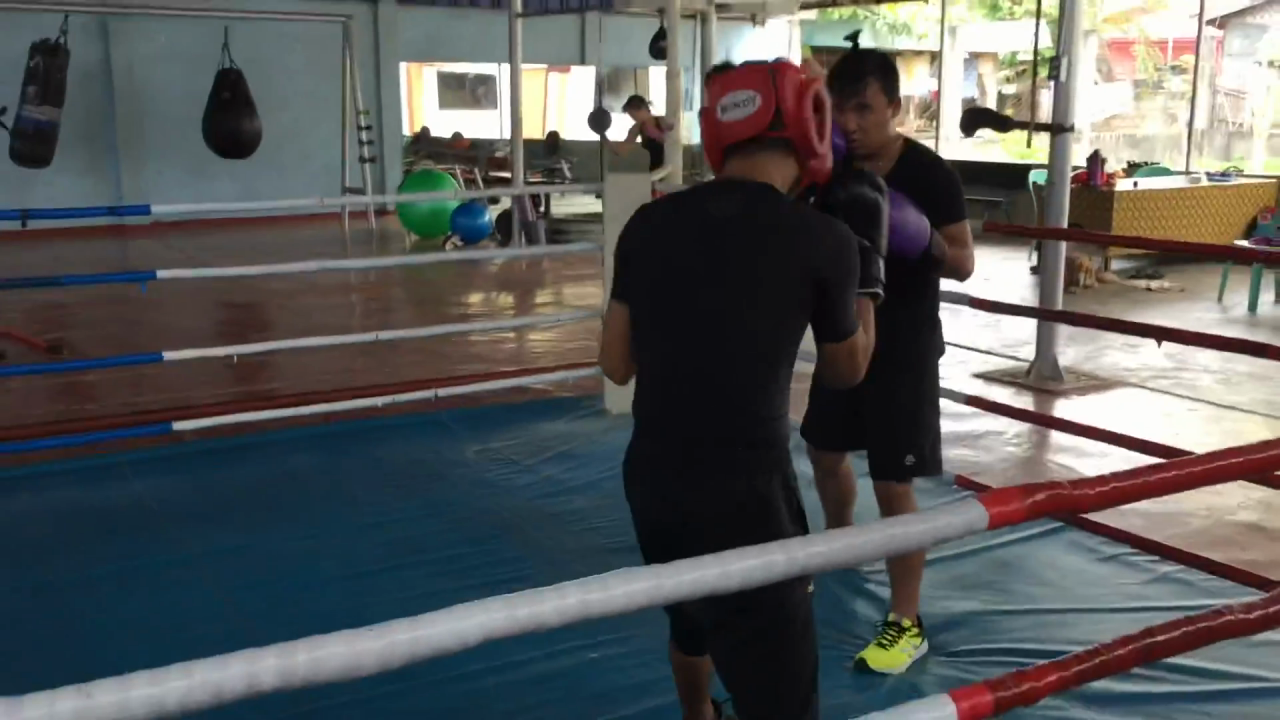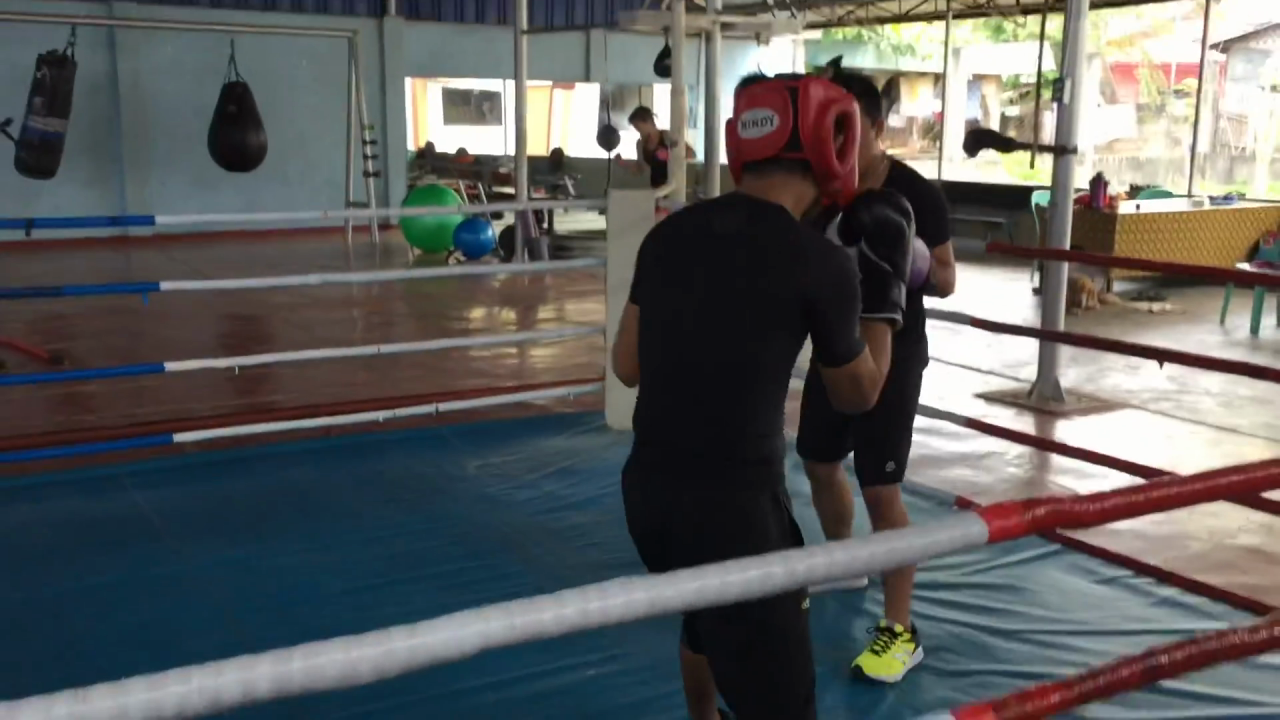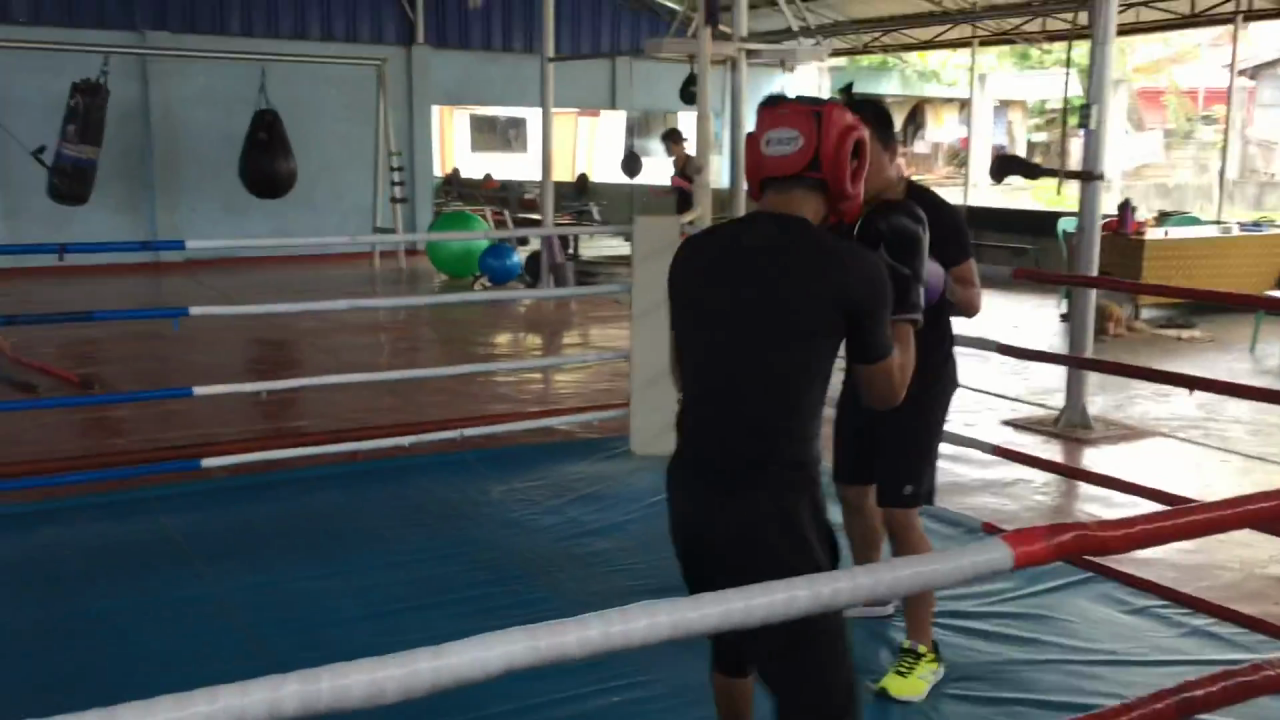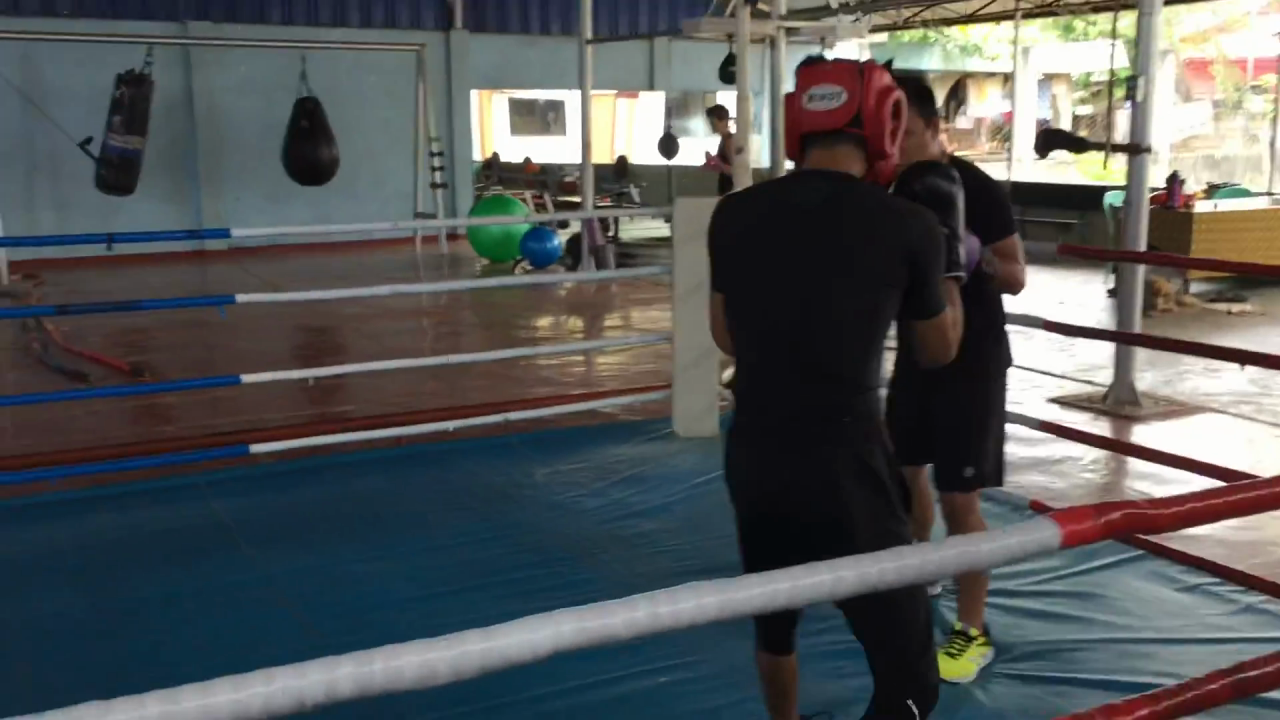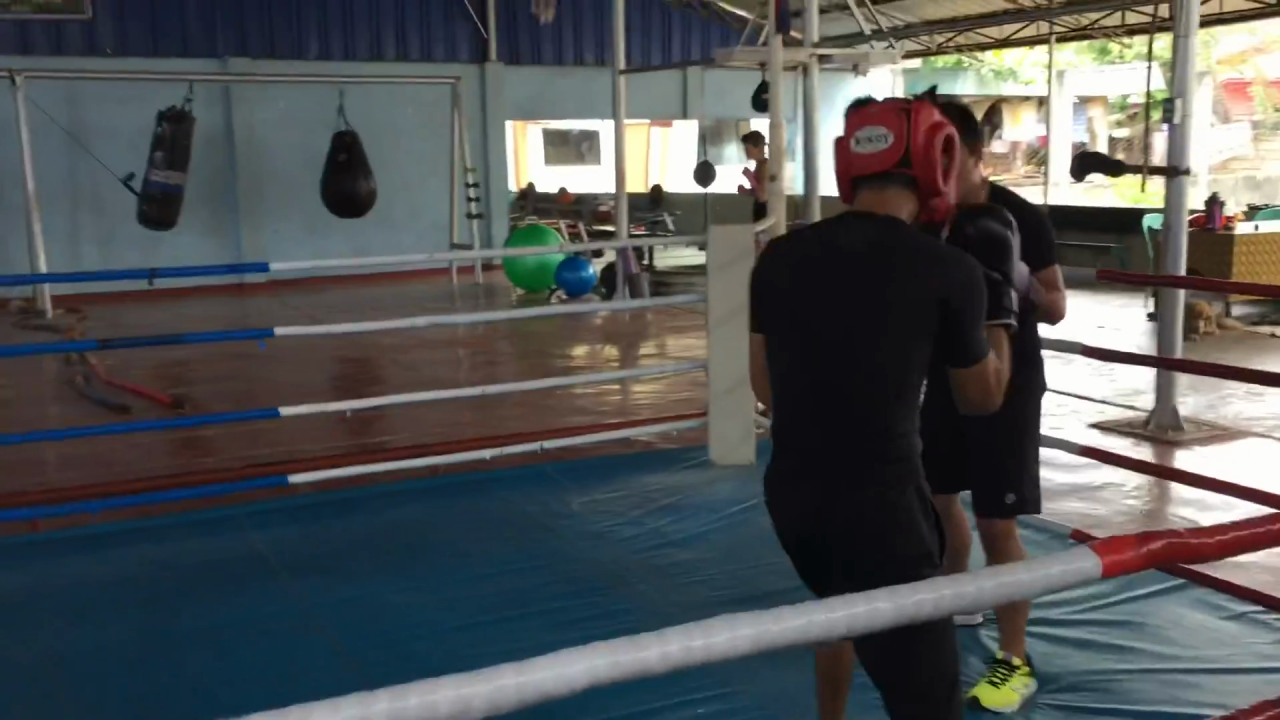
dt=0.2s
person 1, frame 1
left shoulder: (649, 224)
right shoulder: (819, 239)
left elbow: (615, 364)
right elbow: (848, 369)
right wrist: (866, 256)
left hip: (651, 477)
right hip: (743, 491)
left knee: (696, 613)
person 1, frame 2
left shoulder: (669, 235)
right shoulder: (817, 264)
left elbow: (625, 367)
right elbow: (856, 395)
right wrist: (887, 283)
left hip: (648, 487)
right hip: (734, 504)
left knee: (705, 616)
person 1, frame 3
left shoulder: (694, 254)
right shoulder: (853, 270)
right elbow: (886, 392)
right wrist: (908, 285)
left hip: (690, 495)
right hip: (773, 510)
left knee: (731, 636)
person 1, frame 4
left shoulder: (735, 216)
right shoulder: (908, 225)
right elbow: (939, 348)
right wrist: (947, 245)
left hip: (753, 458)
right hip: (843, 467)
left knee: (777, 611)
person 1, frame 5
left shoulder: (780, 258)
right shoulder: (946, 271)
left elbow: (764, 387)
right elbow: (984, 397)
right wrist: (999, 291)
left hip: (791, 497)
right hip: (880, 504)
left knee: (845, 600)
person 2, frame 1
left shoulder: (929, 174)
right shoulder: (832, 167)
left elbow: (963, 264)
left wrist: (925, 243)
left hip: (905, 343)
left knee: (893, 486)
right knee: (825, 453)
left ankle: (906, 624)
person 2, frame 2
left shoulder: (915, 194)
left elbow: (947, 279)
left wrist: (916, 269)
left hip: (891, 353)
left knee: (880, 487)
right knee: (821, 465)
left ankle: (900, 630)
person 2, frame 3
left shoulder: (934, 215)
left elbow: (971, 300)
left wrist: (935, 284)
left hip: (920, 376)
right hip: (866, 368)
left knee: (899, 511)
right knee: (853, 489)
left ankle: (923, 650)
person 2, frame 4
left shoulder: (977, 190)
left elbow: (1016, 277)
left wrist: (973, 257)
left hip: (973, 356)
right hip: (916, 349)
left knee: (958, 497)
right knee: (904, 468)
left ankle: (973, 632)
person 2, frame 5
left shoulder: (1019, 218)
left elbow: (1055, 309)
left wrist: (1020, 283)
left hip: (1007, 384)
right hip: (947, 377)
left knee: (997, 524)
right knee: (936, 495)
left ankle: (1015, 661)
